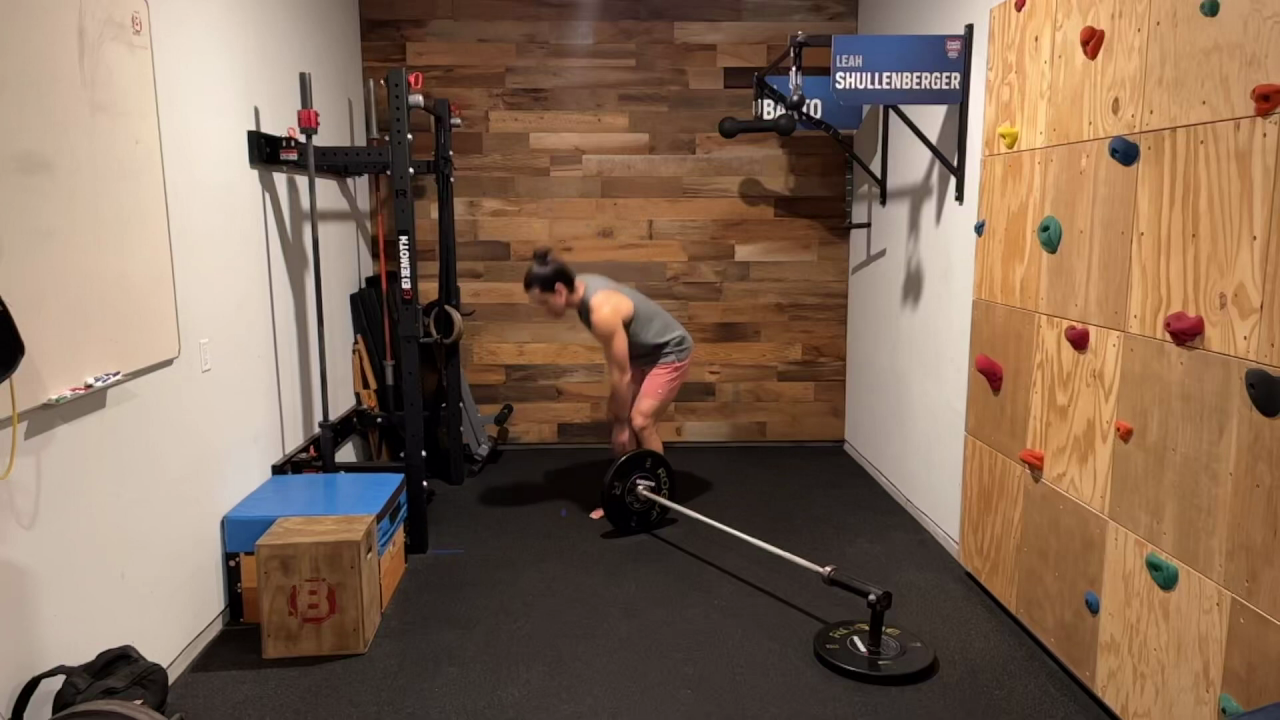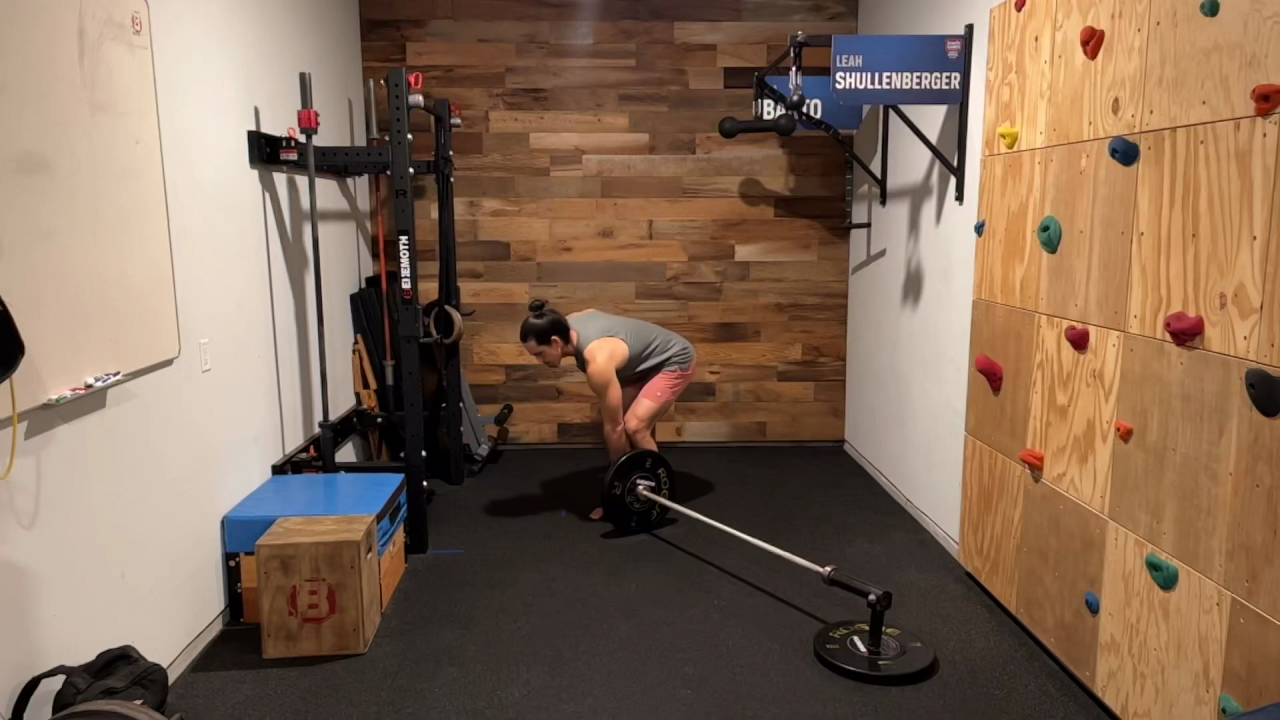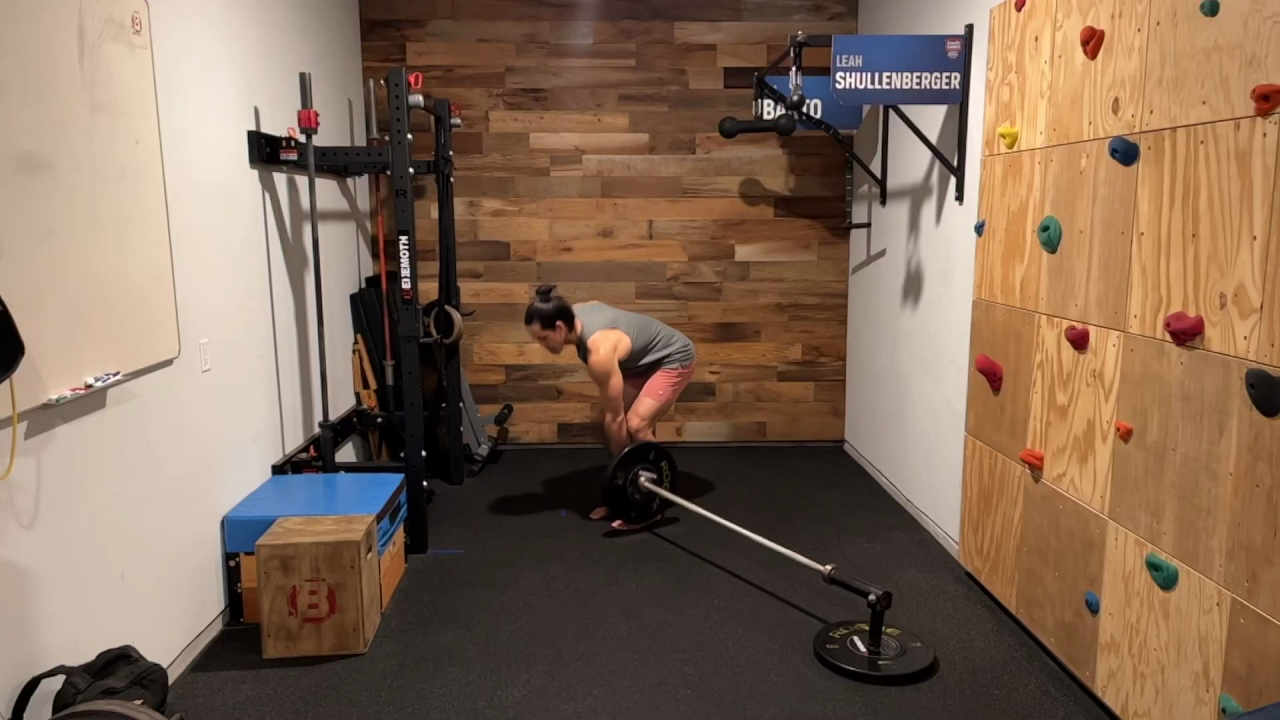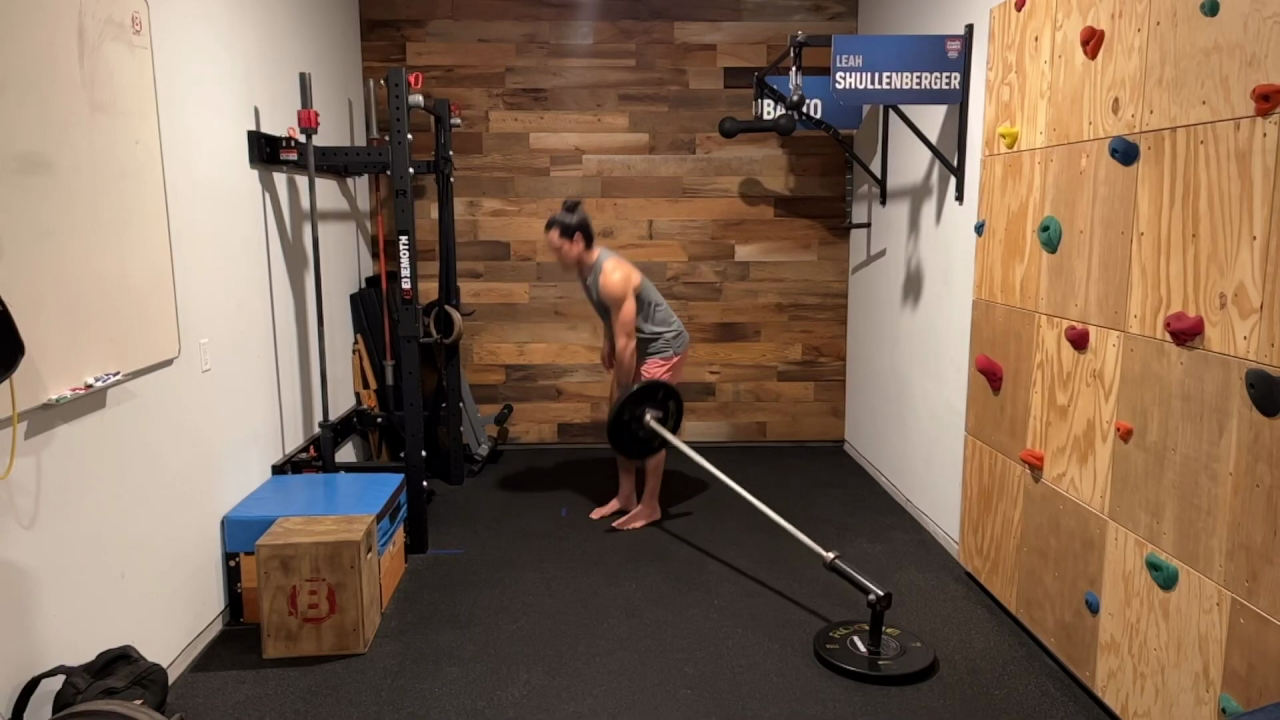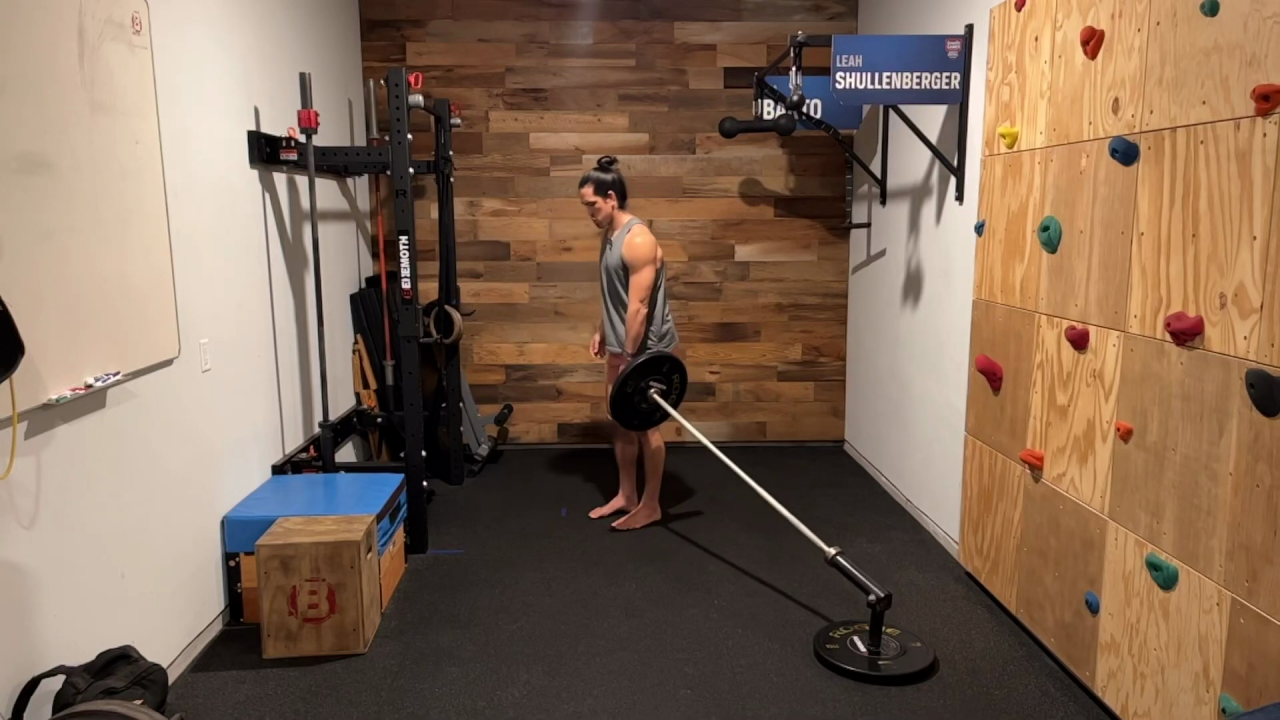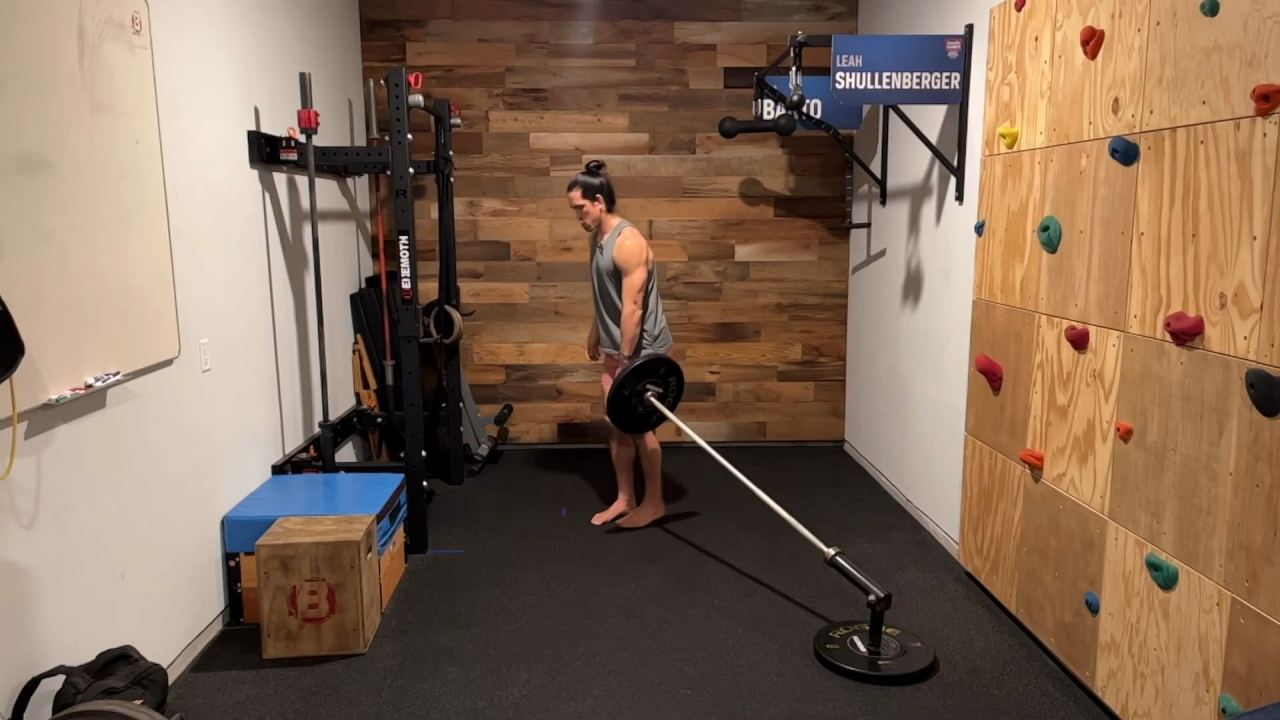
dt=0.4s
person 1, frame 1
left shoulder: (602, 311)
right shoulder: (581, 285)
left elbow: (621, 375)
left wrist: (622, 425)
left hip: (671, 351)
right hip: (644, 351)
left knee: (641, 421)
right knee: (617, 413)
person 1, frame 2
left shoulder: (597, 361)
right shoulder: (570, 323)
left elbow: (615, 426)
left hip: (674, 361)
right hip: (648, 359)
left knee: (635, 424)
right knee: (612, 419)
person 1, frame 3
left shoulder: (600, 350)
right shoulder: (576, 314)
left elbow: (615, 416)
left hip: (673, 359)
right hip: (646, 358)
left knee: (636, 423)
right knee: (614, 423)
person 1, frame 4
left shoulder: (612, 275)
right shoulder: (586, 267)
left elbow: (626, 340)
left wrist: (626, 391)
right wrist: (607, 348)
left hip: (663, 346)
right hip: (635, 347)
left ankle: (649, 506)
right ankle: (625, 496)
person 1, frame 5
left shoulder: (638, 240)
right shoulder: (609, 234)
left elbow: (639, 307)
left wrist: (630, 359)
right wrist: (601, 332)
left hip: (646, 350)
right hip: (620, 347)
left knee: (644, 426)
right knee: (620, 423)
left ankle: (650, 505)
right ankle: (625, 495)
person 1, frame 6
left shoulder: (629, 242)
right shoulder: (598, 238)
left elbow: (634, 307)
left wrist: (629, 361)
right wrist: (595, 337)
left hip: (642, 350)
right hip: (615, 348)
right knee: (616, 424)
left ankle: (653, 500)
right ankle: (625, 499)
